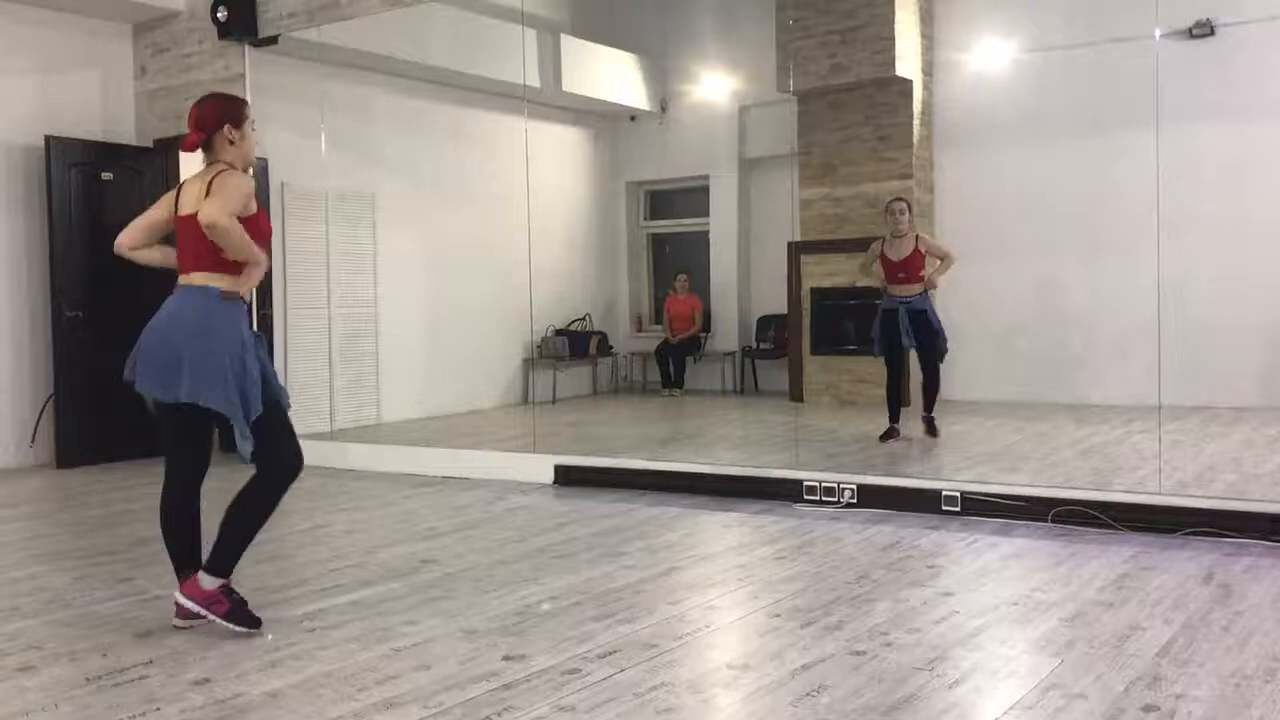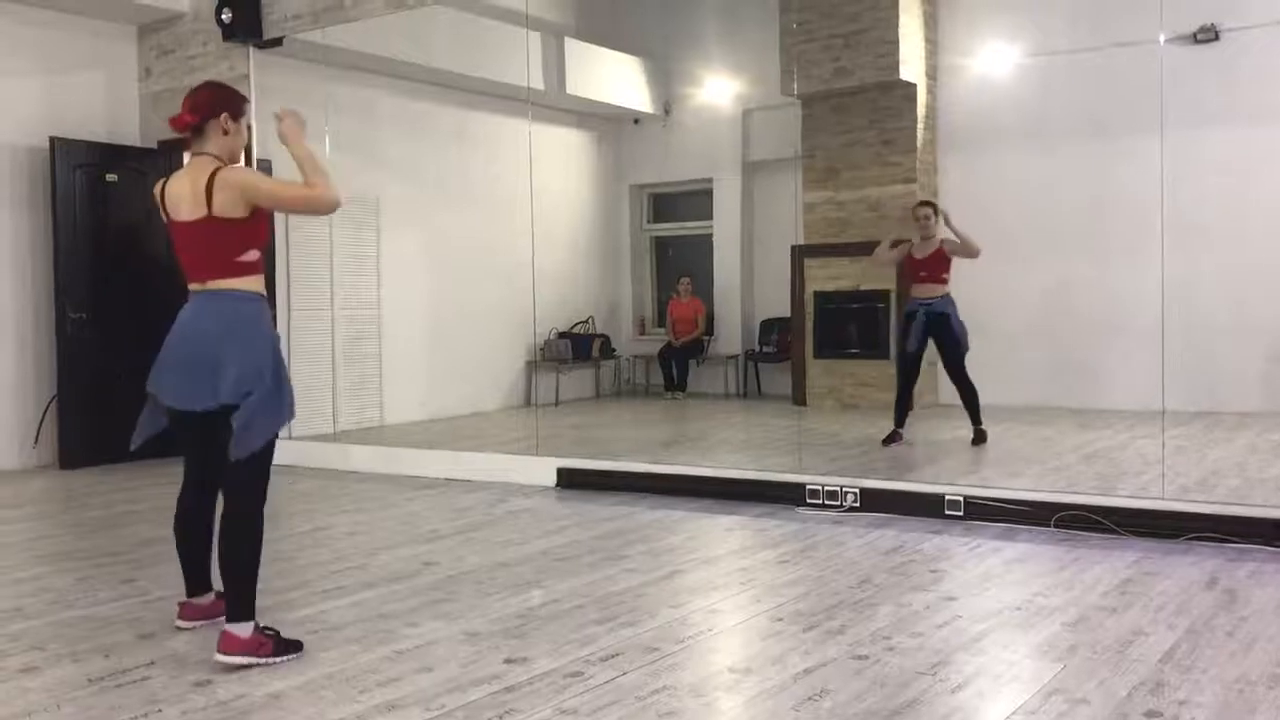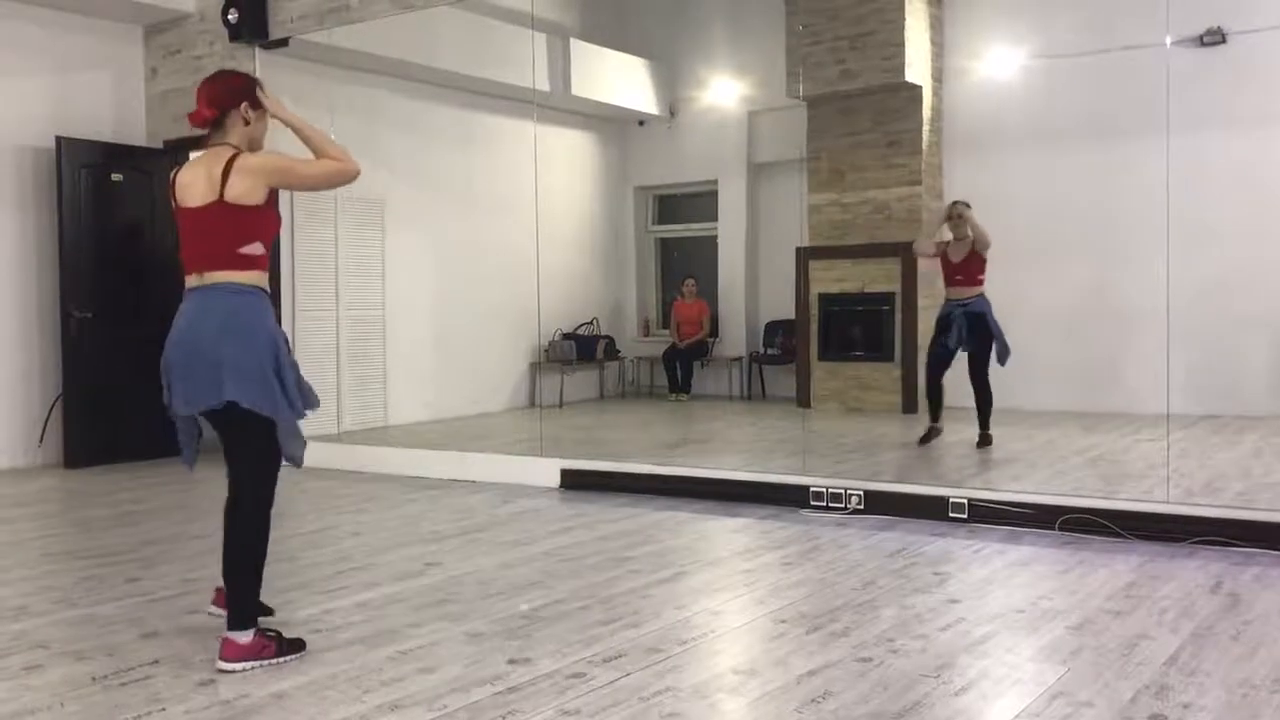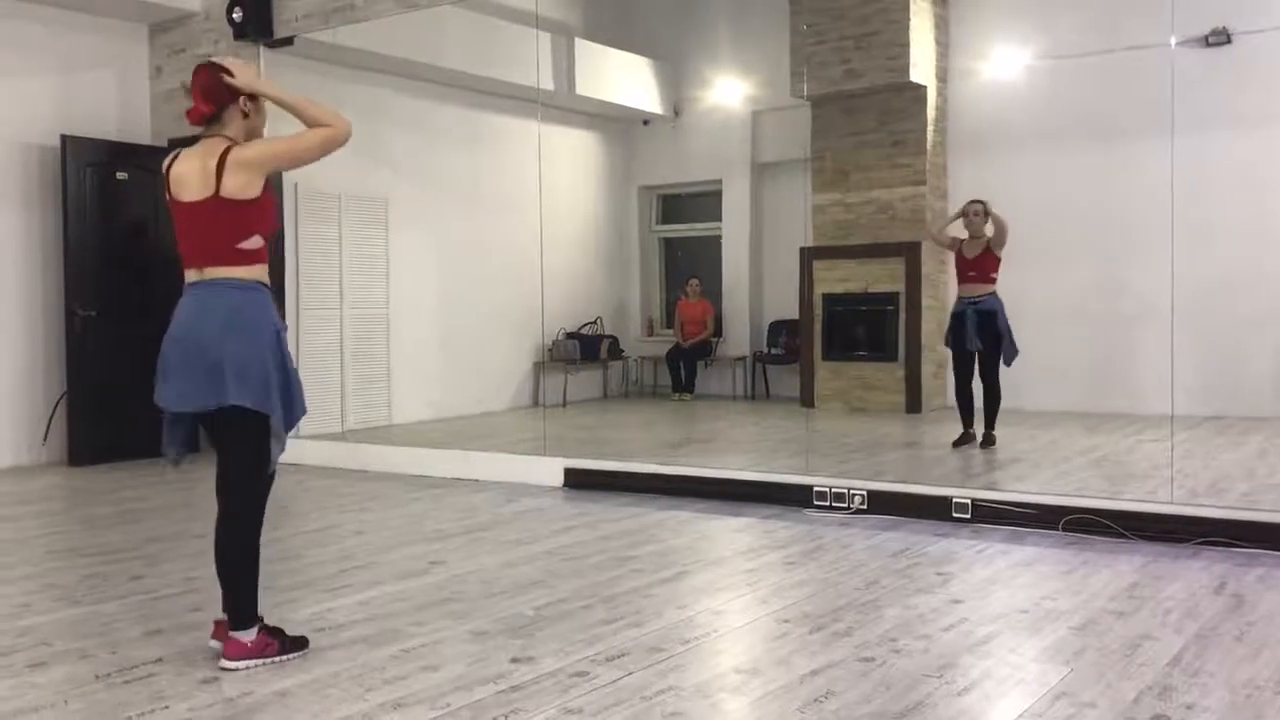
dt=0.3s
person 1, frame 1
left shoulder: (181, 192)
right shoulder: (235, 182)
left elbow: (127, 245)
right elbow: (215, 220)
right wrist: (257, 260)
left hip: (172, 327)
right hip: (214, 329)
left knee: (182, 472)
right knee: (281, 460)
left ankle: (193, 587)
right ankle: (210, 581)
person 1, frame 2
left shoulder: (168, 187)
right shoulder: (233, 180)
right elbow: (325, 199)
right wrist: (295, 143)
left hip: (192, 329)
right hip: (239, 332)
left knee: (200, 478)
right knee: (245, 486)
left ankle: (198, 597)
right ankle: (239, 630)
person 1, frame 3
left shoulder: (182, 177)
right shoulder: (254, 167)
right elbow: (347, 169)
right wrist: (287, 116)
left hip: (192, 326)
right hip: (240, 327)
left knee: (248, 467)
right knee: (254, 481)
left ankle: (234, 590)
right ankle: (241, 636)
person 1, frame 4
left shoulder: (176, 166)
right shoulder: (249, 159)
right elbow: (338, 128)
left wrist: (244, 100)
right wrist: (265, 89)
left hip: (192, 321)
right hip: (241, 321)
left knee: (241, 479)
right knee: (244, 486)
left ankle: (237, 615)
right ankle: (242, 635)
person 2, frame 1
left shoulder: (921, 242)
right shoulder: (879, 246)
left elbow: (949, 257)
right elbow: (865, 266)
left wrist: (936, 274)
right wrist: (877, 275)
left hip: (919, 308)
right hip: (892, 310)
left knee: (931, 367)
right knee: (894, 371)
left ankle: (928, 416)
right ankle: (894, 425)
person 2, frame 2
left shoulder: (947, 246)
right shoulder: (907, 249)
left elbow: (974, 252)
right elbow: (879, 257)
left wrist: (951, 226)
left hip: (942, 311)
right hip: (914, 312)
left knee: (957, 374)
right knee: (906, 375)
left ankle: (978, 426)
right ankle: (898, 429)
person 2, frame 3
left shoulder: (977, 246)
right shoulder: (943, 247)
left elbow: (985, 241)
right elbow: (919, 249)
left wrist: (969, 217)
right wrist: (942, 226)
left hip: (977, 312)
right hip: (950, 313)
left knee: (978, 376)
right knee: (933, 371)
left ankle: (985, 430)
right ankle: (934, 424)
person 2, frame 4
left shoulder: (994, 244)
right shoulder: (957, 245)
left elbow: (1002, 225)
right elbow: (934, 234)
left wrist: (991, 214)
right wrist: (956, 216)
left hip: (989, 311)
right hip: (962, 311)
left knee: (989, 375)
right knee: (961, 376)
left ankle: (989, 431)
right ankle: (968, 430)
